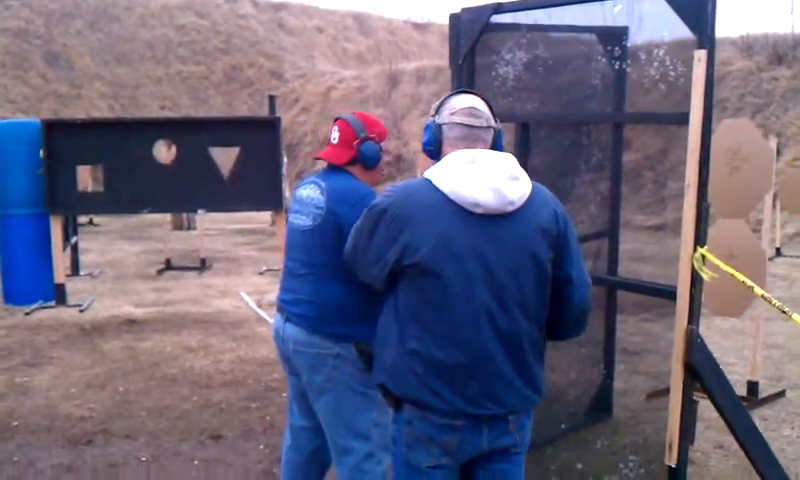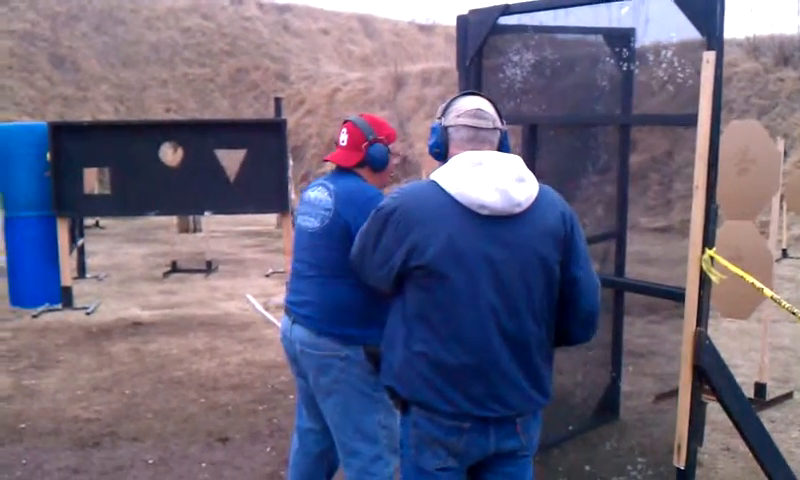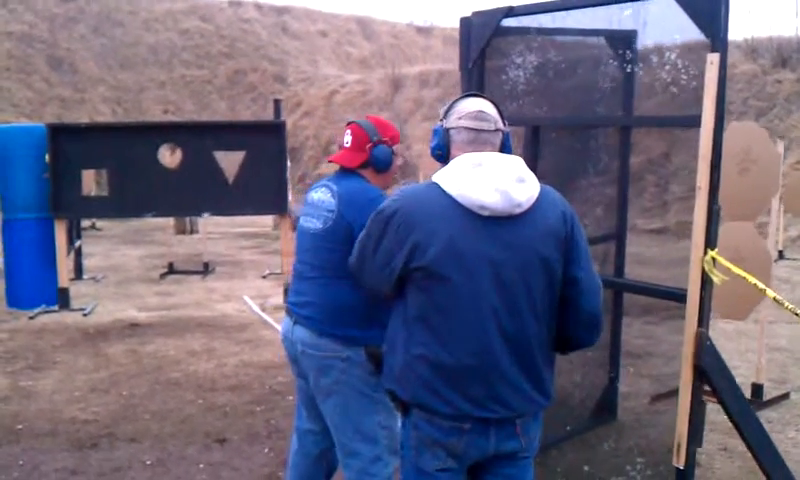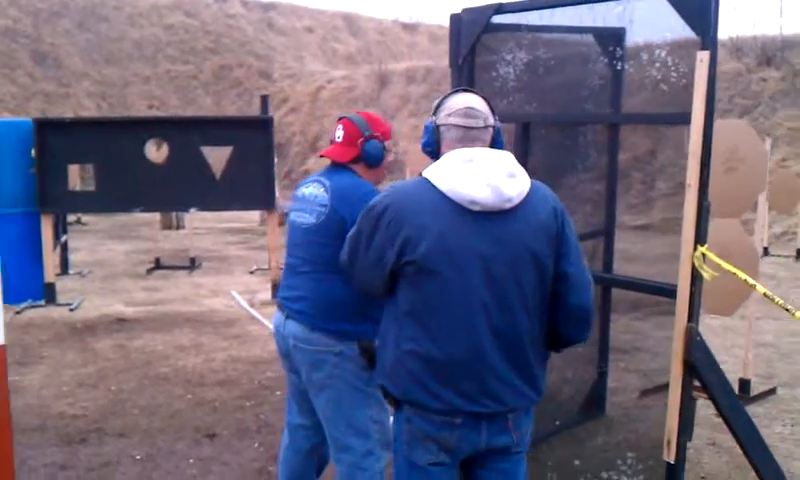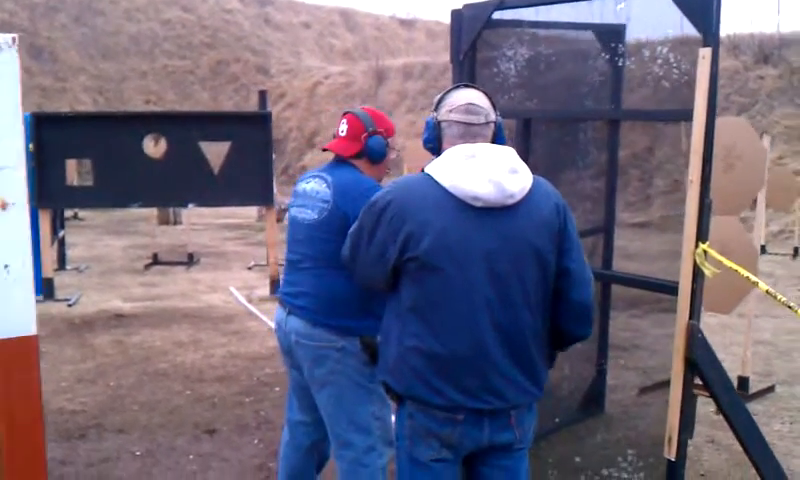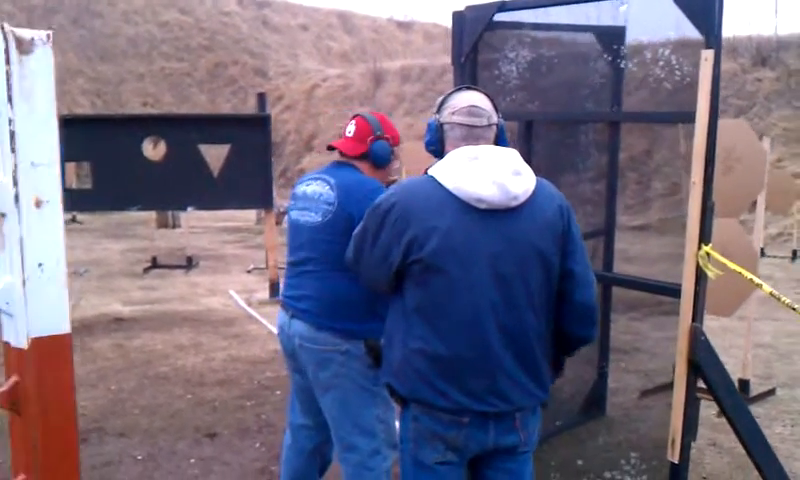
dt=0.1s
person 1, frame 1
left shoulder: (402, 205)
right shoulder: (546, 207)
left elbow: (363, 265)
right elbow: (572, 313)
left hip: (429, 410)
right hip: (511, 408)
person 1, frame 2
left shoulder: (407, 207)
right shoulder: (554, 209)
left elbow: (369, 271)
right elbow: (583, 316)
left hip: (436, 413)
right hip: (519, 412)
person 1, frame 3
left shoulder: (408, 209)
right shoulder: (555, 209)
left elbow: (369, 275)
right elbow: (585, 319)
left hip: (438, 414)
right hip: (519, 412)
person 1, frame 4
left shoulder: (399, 204)
right shoulder: (545, 204)
left elbow: (359, 271)
right elbow: (577, 313)
left hip: (429, 410)
right hip: (511, 407)
person 1, frame 5
left shoulder: (402, 200)
right shoulder: (547, 200)
left elbow: (361, 267)
right elbow: (577, 310)
left hip: (432, 406)
right hip: (514, 404)
person 1, frame 6
left shoulder: (406, 201)
right shoulder: (551, 202)
left elbow: (364, 268)
right elbow: (581, 309)
right wrist: (551, 357)
left hip: (436, 409)
right hip: (518, 407)
person 2, frame 1
left shoulder: (308, 186)
right shoulder: (357, 196)
left hip: (291, 326)
right hip: (333, 340)
left knee: (305, 429)
right knee: (363, 446)
person 2, frame 2
left shoulder: (317, 190)
right shoulder: (365, 198)
left hip: (299, 329)
right hip: (340, 343)
left knee: (313, 432)
right knee: (371, 449)
person 2, frame 3
left shoulder: (320, 190)
right shoulder: (368, 200)
left hip: (300, 330)
right hip: (341, 343)
left knee: (312, 433)
right knee: (371, 450)
person 2, frame 4
left shoulder: (309, 186)
right shoulder: (360, 194)
left hip: (291, 324)
right hip: (334, 338)
left knee: (303, 429)
right knee: (363, 445)
person 2, frame 5
left shoulder: (308, 181)
right shoulder: (362, 190)
left hip: (292, 319)
right hip: (337, 334)
left knee: (303, 425)
right knee: (364, 441)
person 2, frame 6
left shoulder: (305, 185)
right shoulder: (366, 191)
left hip: (294, 323)
right hip: (340, 337)
left knee: (305, 429)
right knee: (367, 445)
